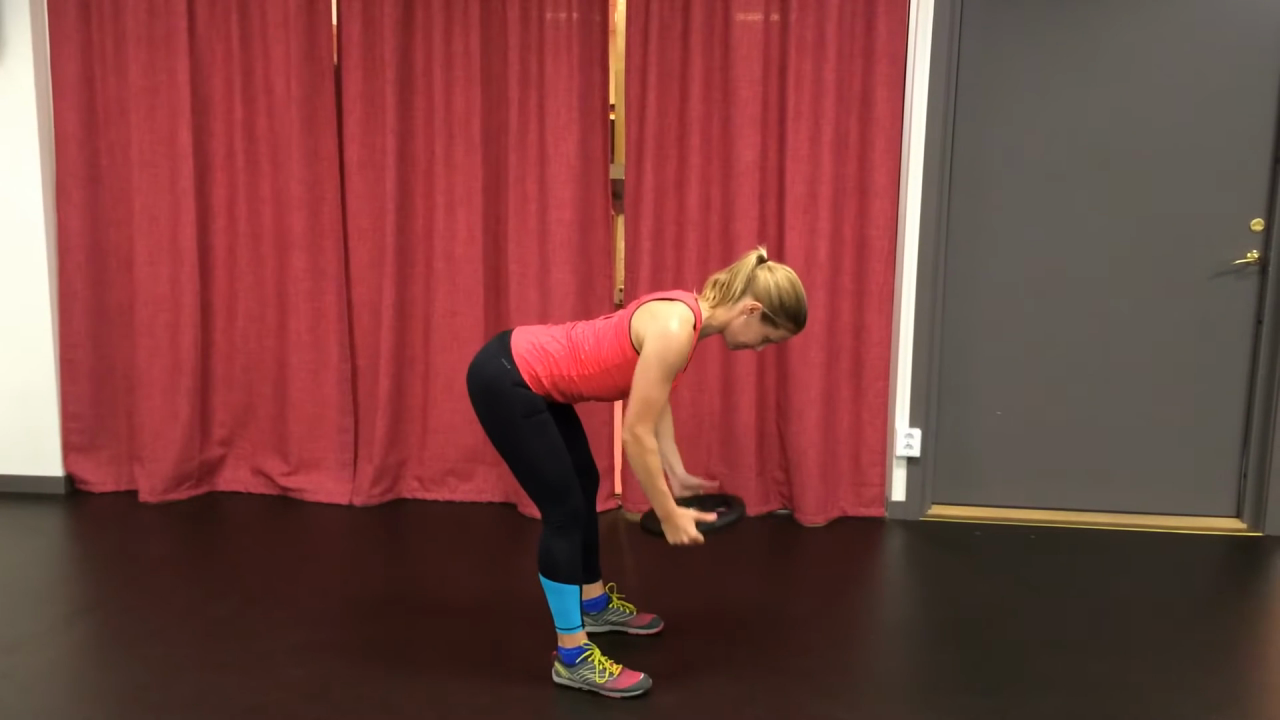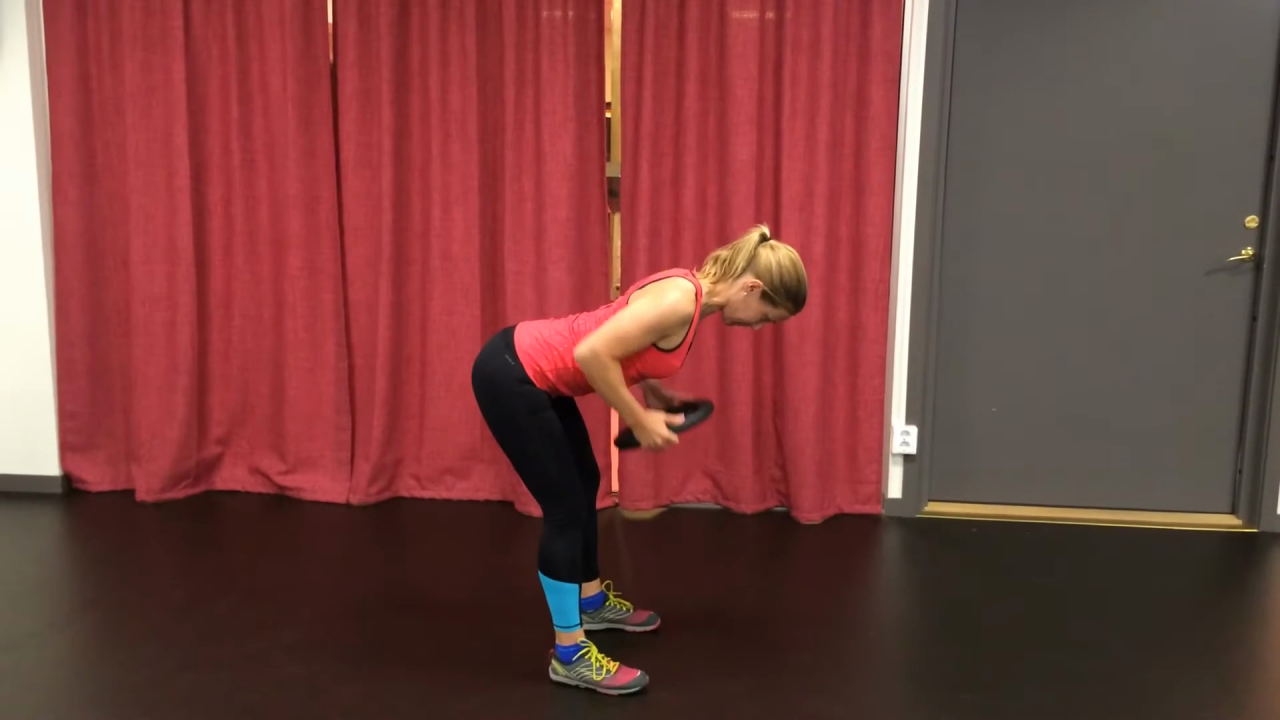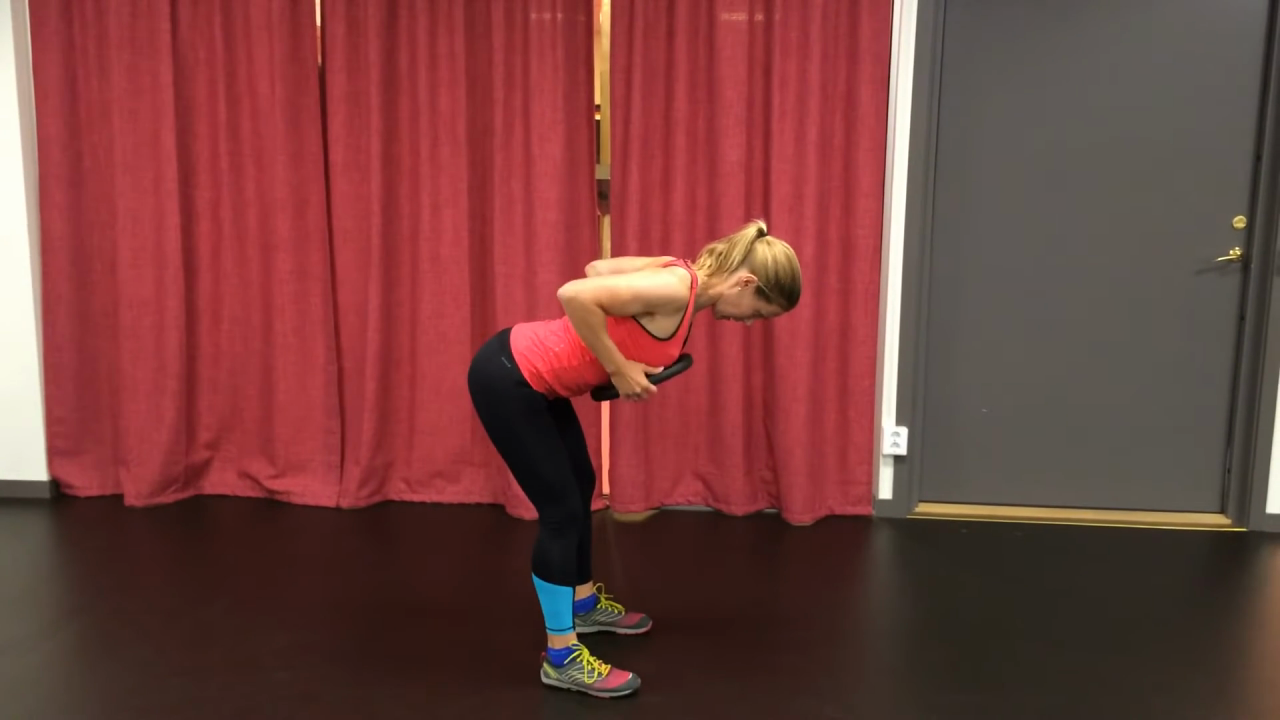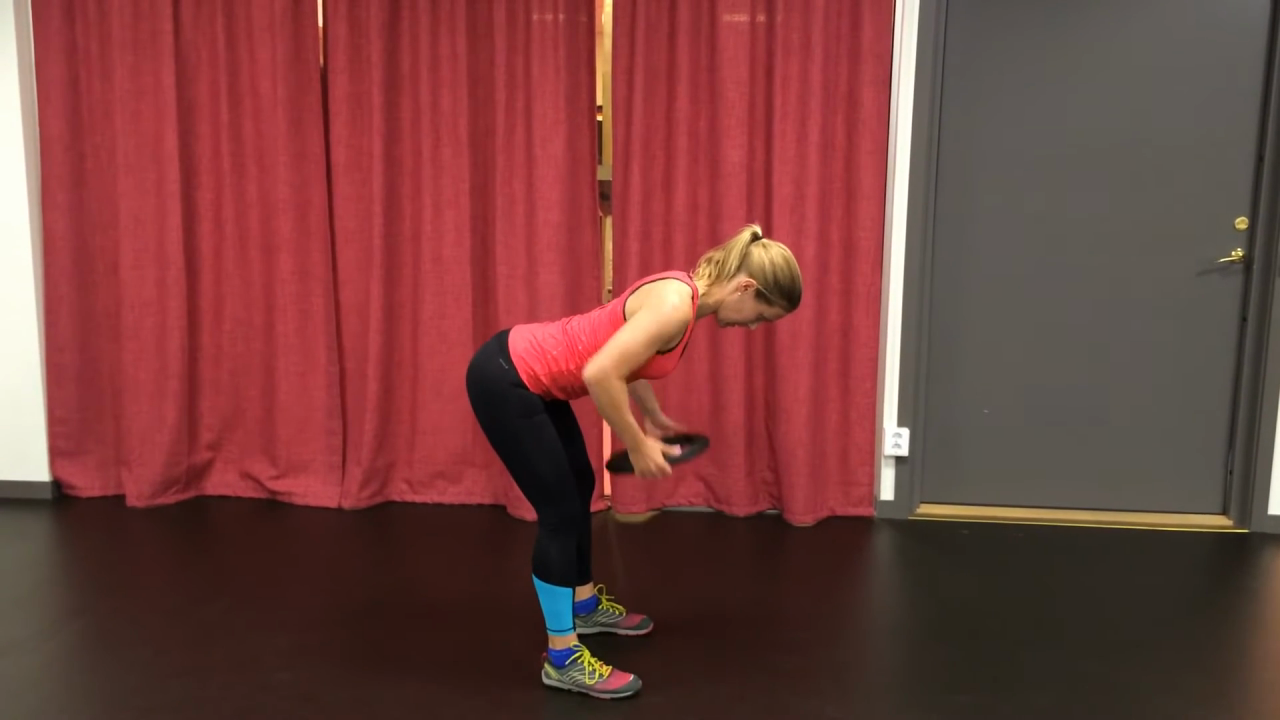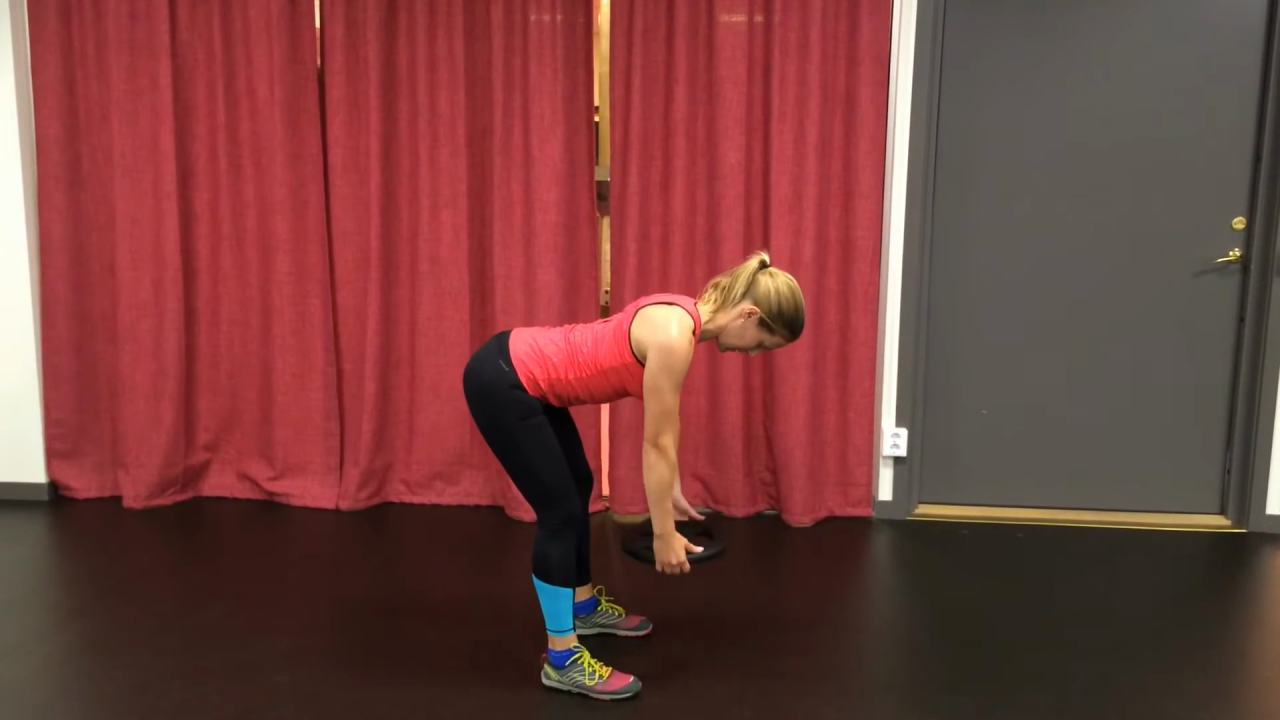
dt=1s
person 1, frame 1
left shoulder: (688, 313)
right shoulder: (675, 329)
left elbow: (651, 400)
right elbow: (635, 432)
left wrist: (676, 472)
right wrist: (670, 515)
left hip: (529, 370)
right hip: (506, 379)
left knee: (583, 485)
right knee: (564, 509)
left ankle: (595, 603)
right ankle: (572, 657)
person 1, frame 2
left shoulder: (688, 288)
right shoulder: (679, 302)
right elbow: (591, 354)
left wrist: (652, 393)
right wrist: (640, 422)
left hip: (533, 369)
right hip: (510, 375)
left knee: (585, 483)
right knee: (565, 506)
left ankle: (592, 602)
right ankle: (569, 654)
person 1, frame 3
left shoulder: (679, 276)
right shoulder: (675, 289)
left elbow: (596, 269)
right elbow: (574, 294)
right wrist: (620, 370)
left hip: (529, 371)
right hip: (507, 377)
left knee: (580, 486)
right knee: (562, 510)
left ankle: (584, 604)
right ankle: (562, 657)
person 1, frame 4
left shoulder: (684, 295)
right shoulder: (675, 305)
right elbow: (599, 375)
left wrist: (653, 417)
right wrist: (638, 445)
left hip: (528, 372)
right hip: (505, 379)
left knee: (579, 488)
right knee: (560, 511)
left ankle: (585, 605)
right ankle: (562, 659)
person 1, frame 5
left shoulder: (684, 317)
right shoulder: (674, 336)
left elbow: (661, 433)
right elbow: (657, 443)
left wrist: (673, 494)
right wrist: (664, 534)
left hip: (523, 371)
right hip: (501, 380)
left knee: (577, 486)
right knee: (561, 511)
left ankle: (584, 606)
right ankle: (563, 659)
